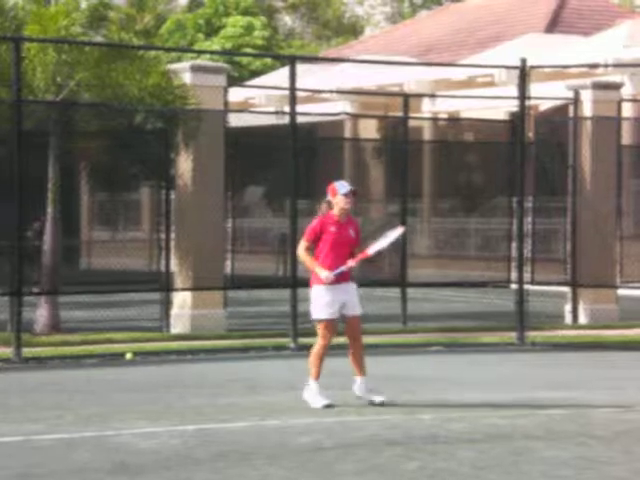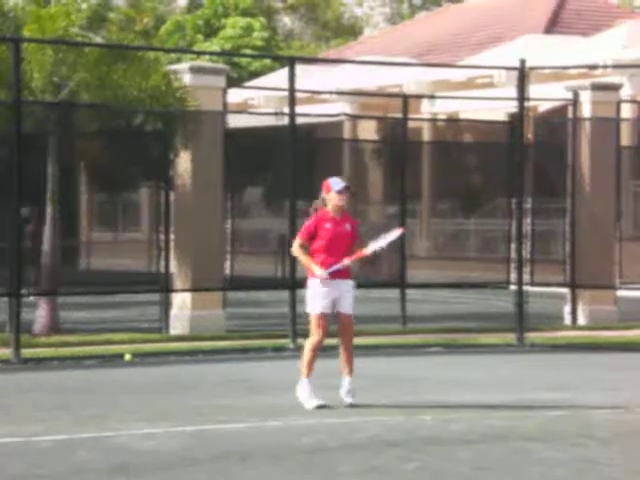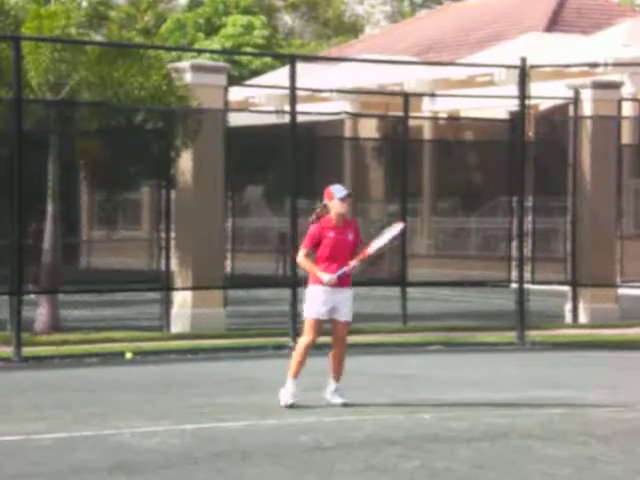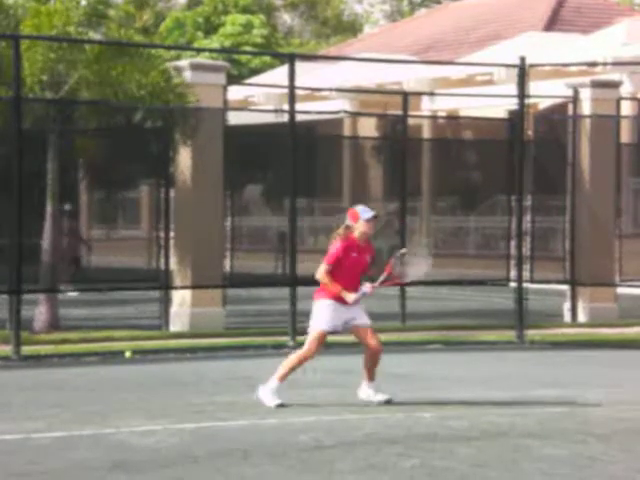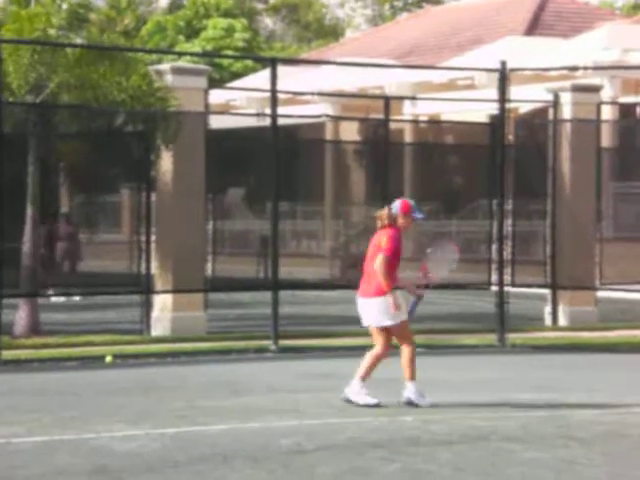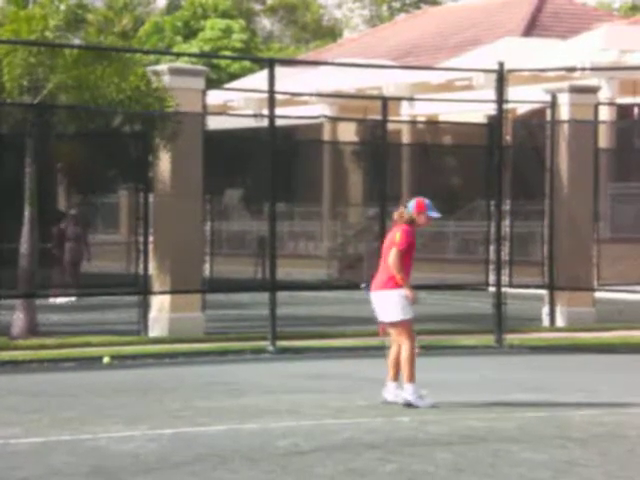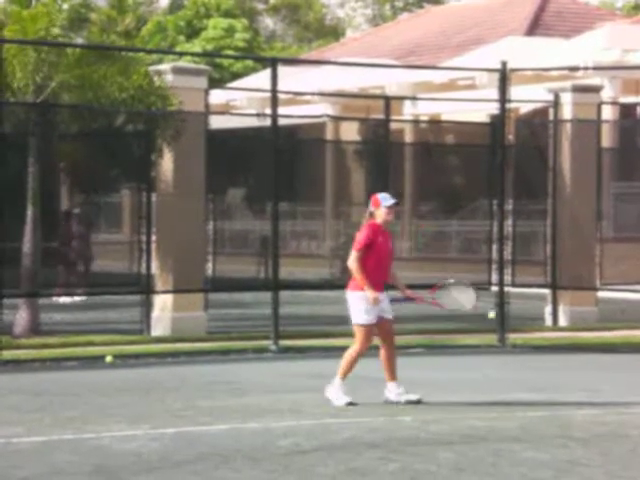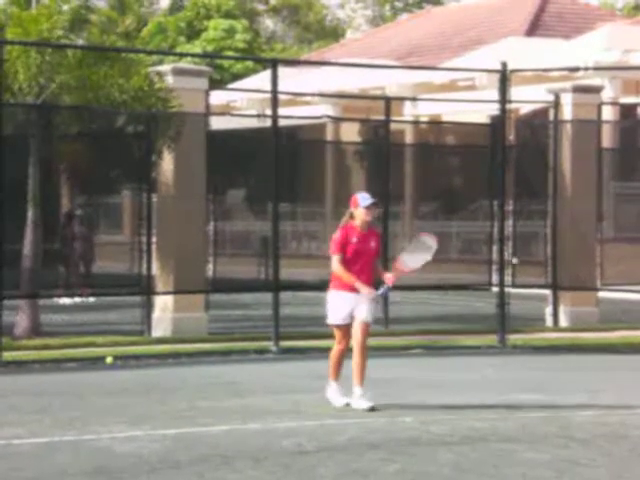
dt=0.5s
person 1, frame 1
left shoulder: (353, 224)
right shoulder: (320, 222)
right elbow: (301, 250)
left wrist: (354, 260)
right wrist: (319, 271)
left hip: (347, 286)
right hip: (324, 286)
left knee: (356, 337)
right knee: (324, 340)
left ankle: (362, 385)
right ankle: (312, 388)
person 1, frame 2
left shoulder: (350, 222)
right shoulder: (316, 220)
right elbow: (296, 248)
right wrist: (315, 267)
left hip: (344, 282)
right hip: (320, 282)
left knee: (347, 335)
right knee: (317, 335)
left ankle: (347, 386)
right ankle: (304, 386)
person 1, frame 3
left shoulder: (353, 228)
right shoulder: (319, 227)
right elbow: (301, 257)
left wrist: (354, 263)
right wrist: (320, 274)
left hip: (344, 290)
right hip: (320, 288)
left knee: (340, 341)
right knee: (308, 339)
left ankle: (333, 388)
right ankle: (289, 387)
person 1, frame 4
left shoulder: (369, 249)
right shoulder: (342, 245)
right elbow: (321, 274)
left wrist: (365, 287)
right wrist: (345, 293)
left hip: (351, 306)
right hip: (327, 303)
left knee: (375, 347)
right knee: (309, 350)
left ankle: (368, 389)
right ankle: (270, 387)
person 1, frame 5
left shoulder: (382, 234)
right shoulder: (391, 234)
right elbow: (379, 265)
left wrist: (405, 286)
right wrist: (391, 294)
left hip: (366, 297)
right hip: (380, 297)
left knee: (382, 347)
right knee: (408, 342)
left ankle: (356, 387)
right ankle: (411, 391)
person 1, frame 6
left shoulder: (396, 231)
right shoulder: (406, 230)
right elbow: (393, 260)
right wrist: (407, 287)
left hip: (379, 290)
right hip: (391, 290)
left knee: (398, 342)
right knee: (408, 341)
left ankle: (392, 389)
right ankle: (410, 392)
person 1, frame 7
left shoulder: (386, 235)
right shoulder: (367, 231)
right elbow: (352, 262)
left wrist: (404, 289)
right wrist: (367, 289)
left hip: (379, 295)
right hip: (361, 294)
left knee: (388, 341)
right knee: (362, 343)
left ankle: (393, 390)
right ankle: (335, 386)
person 1, frame 8
left shoulder: (375, 235)
right shoulder: (343, 233)
right elbow: (336, 266)
left wrist: (385, 276)
right wrist: (360, 286)
left hip: (365, 296)
right hip: (341, 293)
left knee: (360, 343)
right knee: (342, 344)
left ankle: (358, 393)
right ankle: (333, 387)
